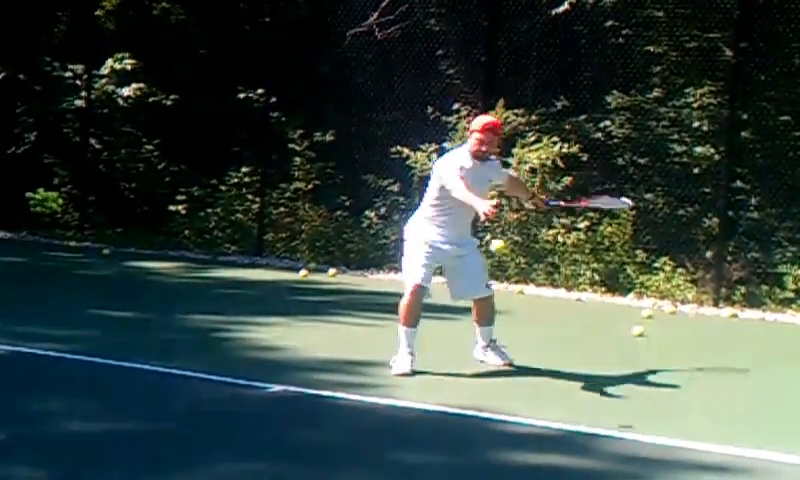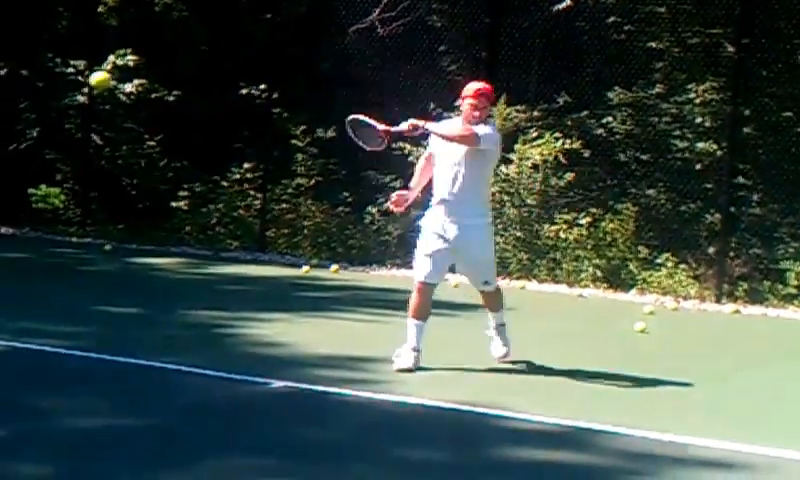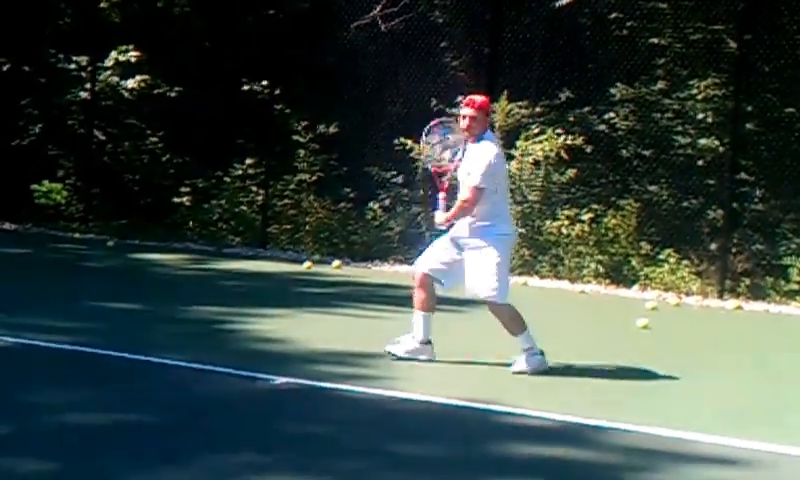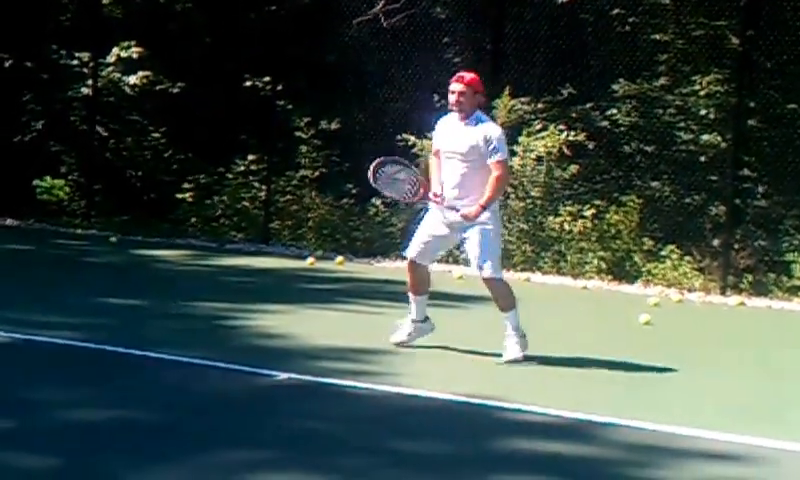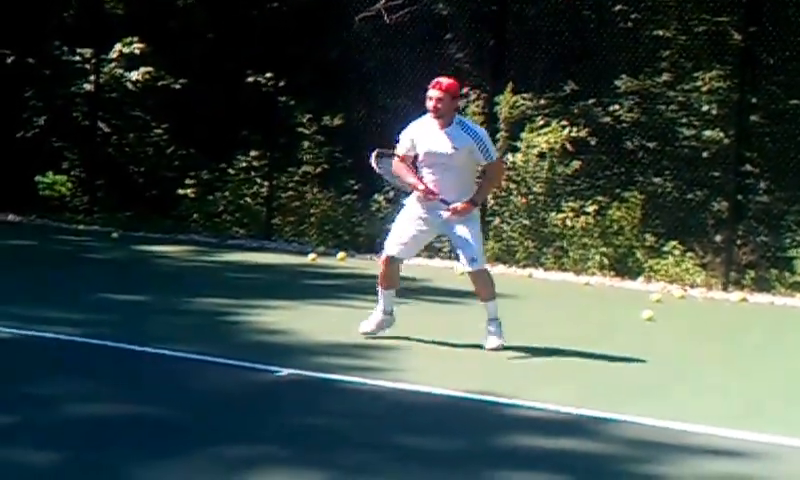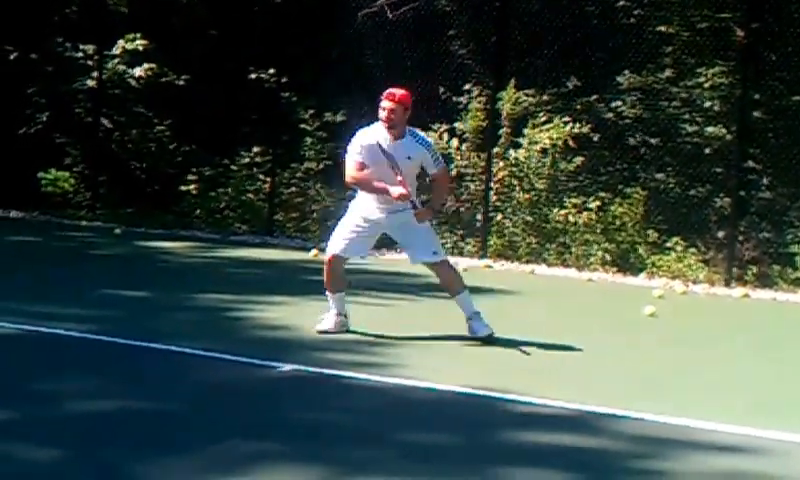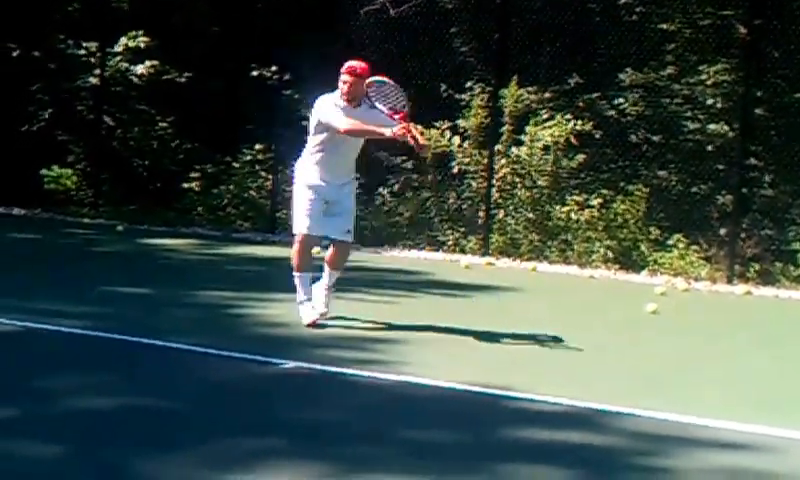
dt=0.3s
person 1, frame 1
left shoulder: (491, 166)
right shoulder: (451, 163)
left elbow: (510, 180)
right elbow: (458, 188)
left wrist: (531, 198)
right wrist: (478, 203)
left hip: (460, 241)
right hip: (426, 236)
left knee: (484, 295)
right knee: (415, 290)
left ankle: (485, 346)
right ankle: (405, 353)
person 1, frame 2
left shoulder: (489, 134)
right shoulder: (444, 129)
left elbow: (465, 137)
right elbow: (429, 164)
left wrist: (425, 126)
right wrist: (412, 192)
left hip: (473, 225)
right hip: (438, 220)
left knee: (488, 287)
right knee: (423, 284)
left ankle: (498, 329)
right ankle: (411, 350)
person 1, frame 3
left shoulder: (485, 152)
right shoulder: (474, 146)
left elbow: (469, 199)
left wrist: (447, 218)
left hip: (490, 236)
right hip: (465, 231)
left knee: (493, 298)
right knee: (422, 274)
left ankle: (532, 353)
right ankle: (421, 341)
person 1, frame 4
left shoulder: (489, 131)
right shoulder: (443, 124)
left elbow: (500, 173)
left wrist: (482, 206)
right wrist: (435, 186)
left hip: (479, 214)
right hip: (444, 209)
left knee: (492, 274)
right knee: (415, 261)
left ankle: (515, 335)
right ankle: (418, 321)
person 1, frame 5
left shoulder: (473, 134)
right shoulder: (416, 129)
left elbow: (496, 170)
right elbow: (399, 162)
left wrist: (473, 203)
right wrist: (417, 184)
left hip: (459, 212)
right hip: (422, 207)
left knee: (475, 268)
right knee: (389, 257)
left ankle: (493, 323)
right ankle: (384, 313)
person 1, frame 6
left shoulder: (421, 144)
right shoulder: (364, 137)
left elbow: (442, 179)
right elbow: (352, 176)
left wrist: (431, 207)
right wrist: (389, 189)
left hip: (404, 213)
right hip: (366, 209)
left knee: (440, 262)
right knee: (333, 257)
left ankle: (472, 316)
right ankle: (337, 314)
person 1, frame 7
left shoulder: (371, 112)
right shoulder: (325, 104)
left elbow: (399, 130)
right elbow: (345, 126)
left wrist: (409, 134)
right wrist: (384, 132)
left hip: (343, 184)
right hip: (311, 180)
left knee: (342, 243)
right knee: (305, 235)
left ankle: (323, 290)
right ankle: (305, 299)
